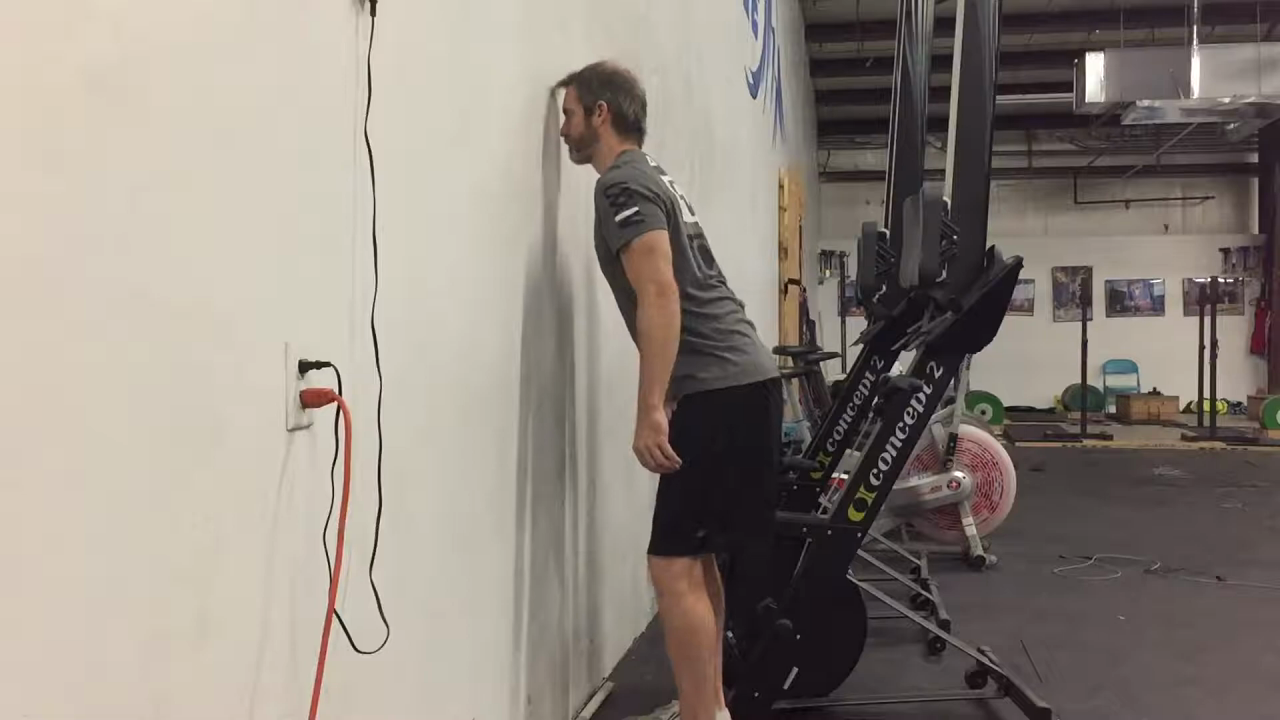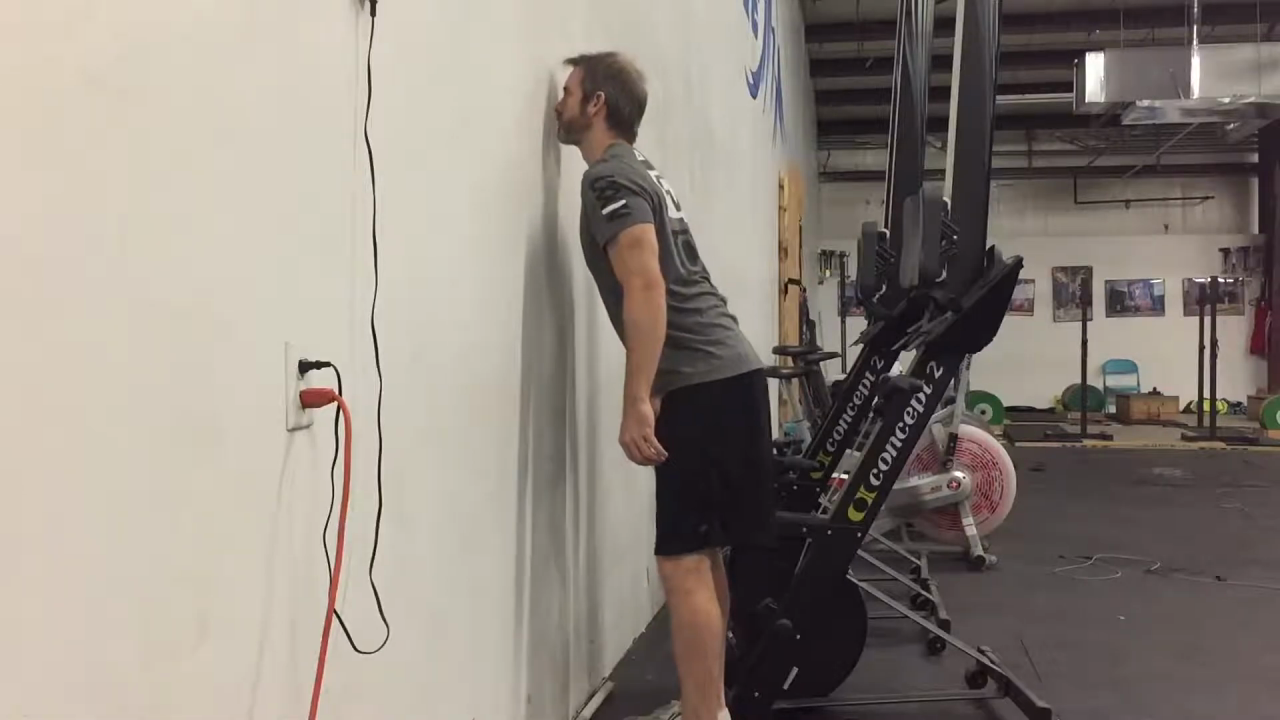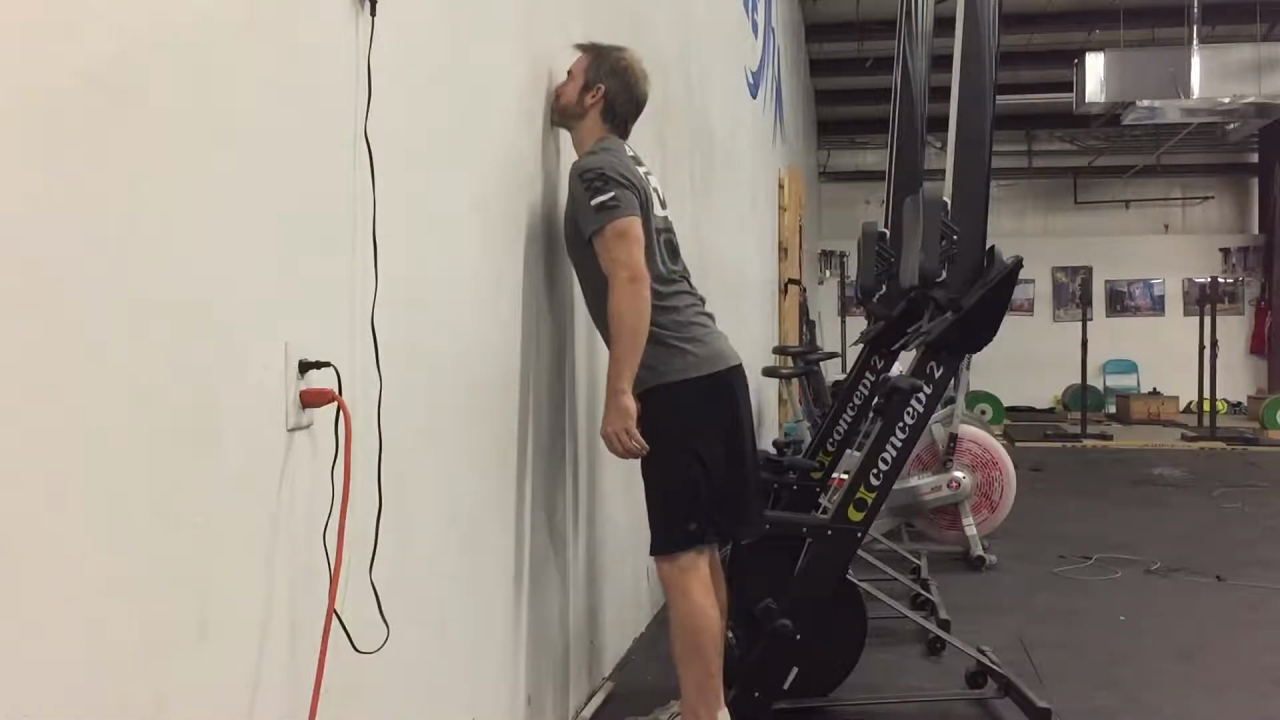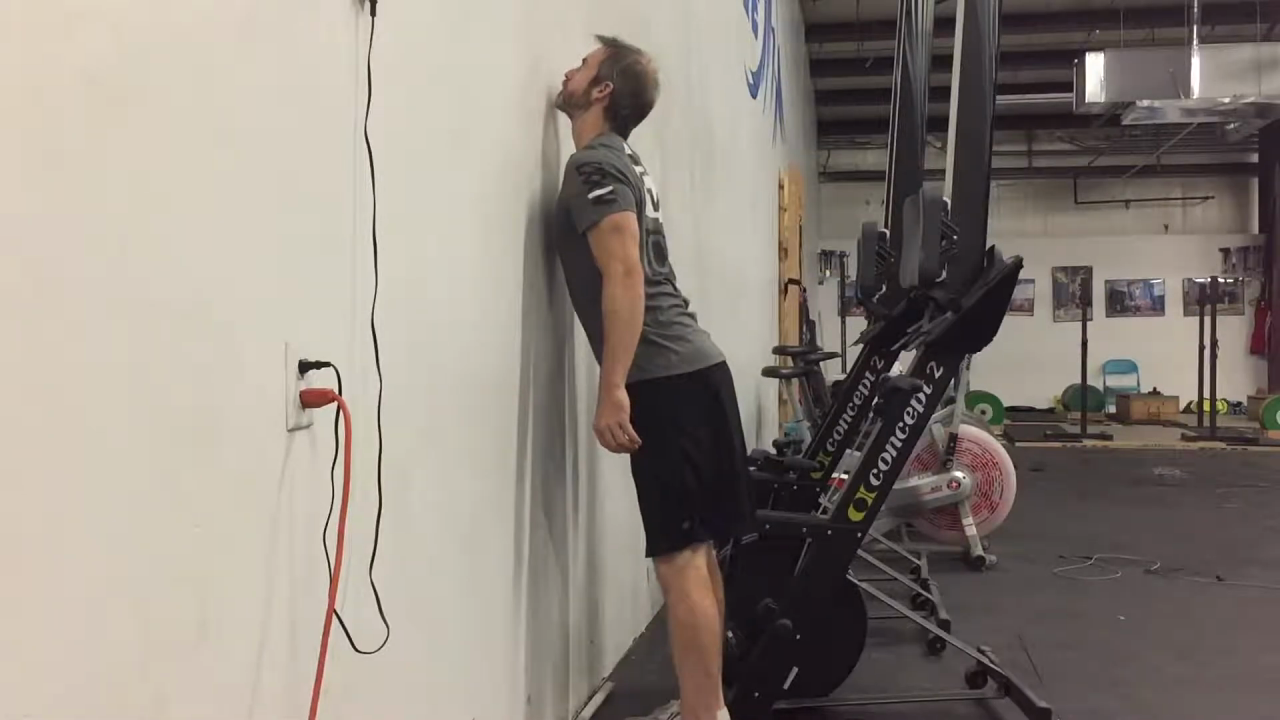
dt=0.5s
person 1, frame 1
left shoulder: (621, 186)
right shoulder: (647, 177)
left elbow: (660, 294)
left wrist: (649, 411)
right wrist: (667, 401)
left hip: (720, 390)
right hip: (739, 379)
left knee: (674, 565)
right knee: (695, 555)
person 1, frame 2
left shoulder: (608, 178)
right shoulder: (636, 171)
left elbow: (646, 288)
left wrist: (636, 404)
right wrist: (654, 394)
left hip: (705, 385)
right hip: (725, 373)
left knee: (683, 563)
right knee: (701, 554)
person 1, frame 3
left shoulder: (598, 170)
right shoulder: (625, 166)
left elbow: (631, 281)
left wrist: (619, 395)
right wrist: (634, 388)
left hip: (682, 382)
right hip: (706, 369)
left knee: (682, 559)
right knee: (700, 551)
person 1, frame 4
left shoulder: (592, 165)
right shoulder: (621, 162)
left elbow: (624, 276)
left wrist: (612, 389)
right wrist: (624, 382)
left hip: (667, 379)
right hip: (692, 368)
left knee: (679, 556)
right knee: (696, 549)
